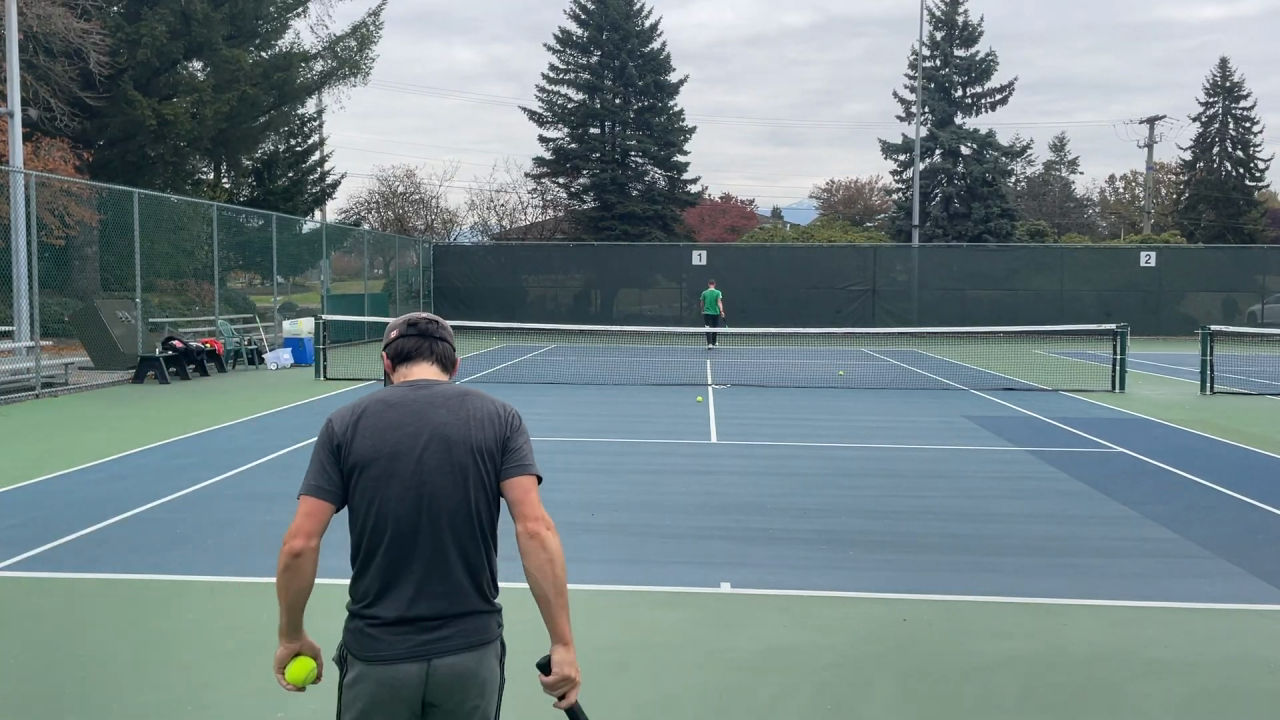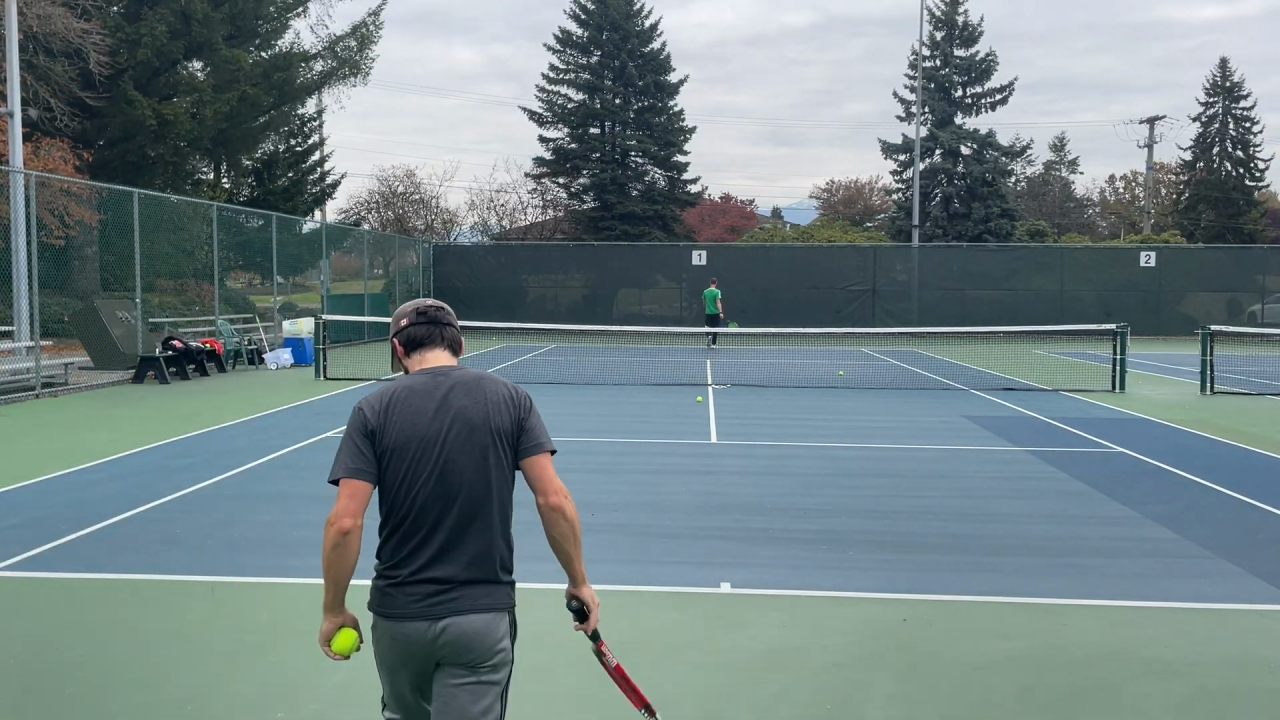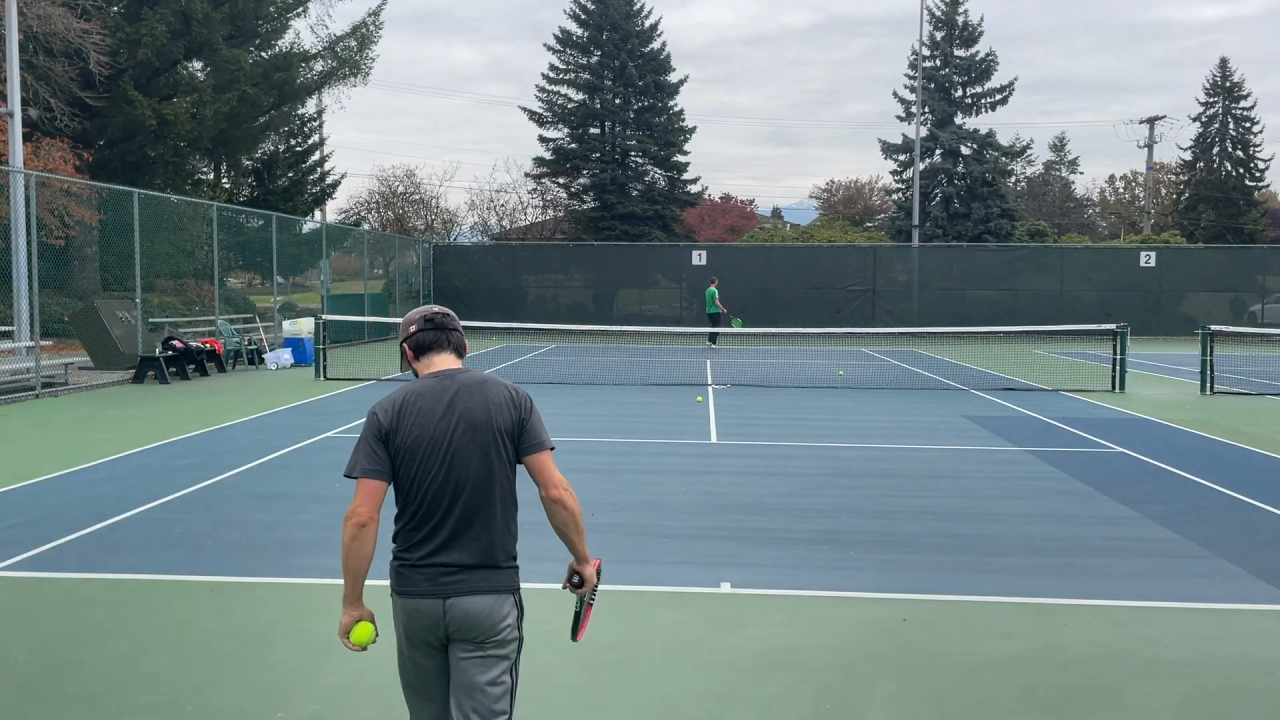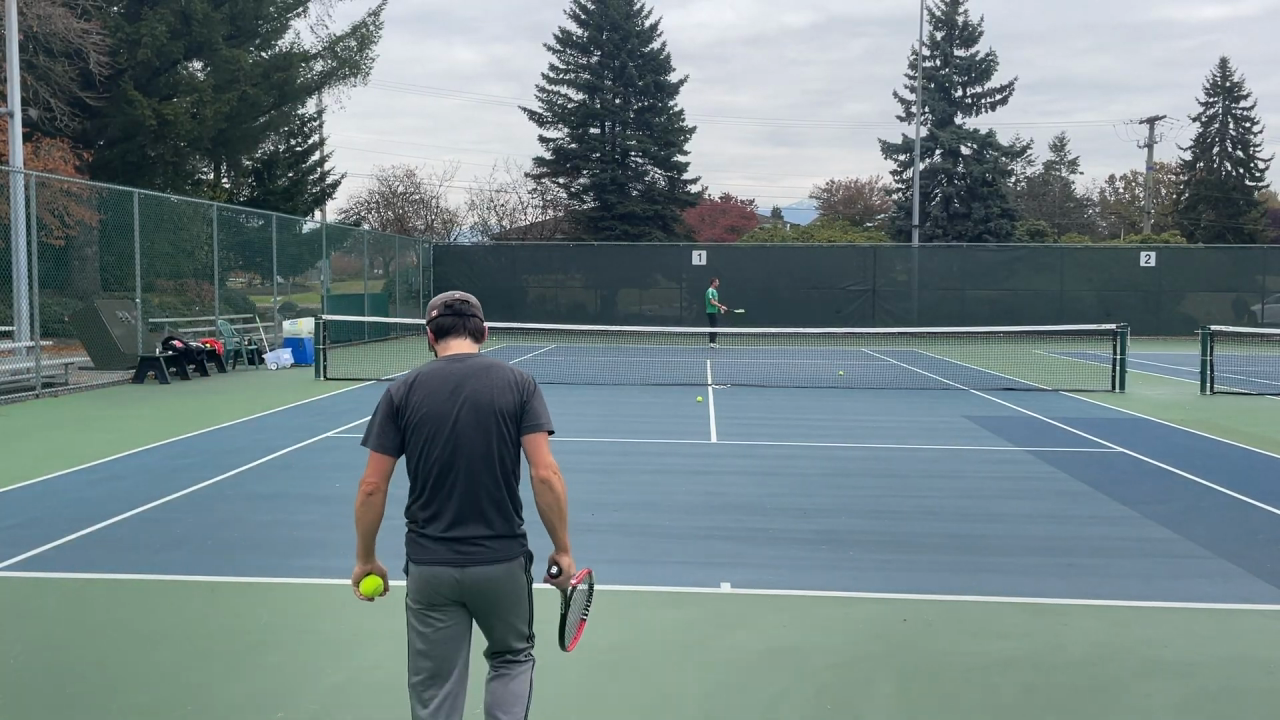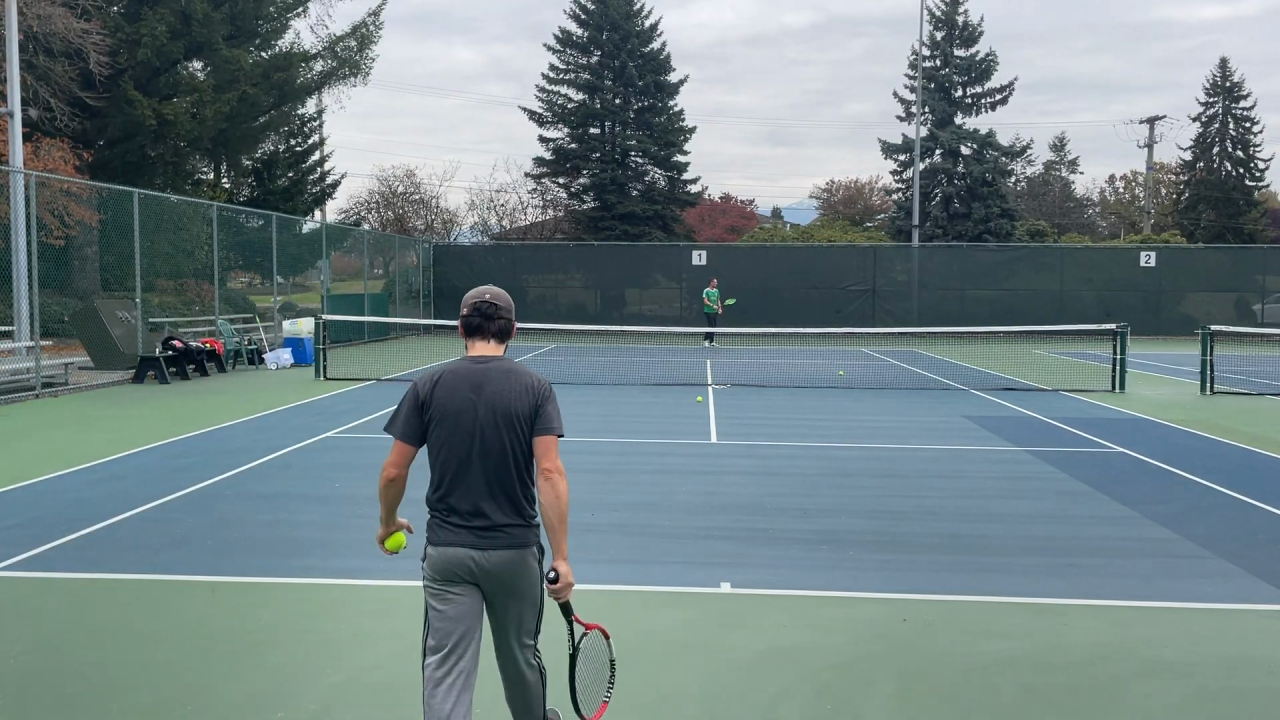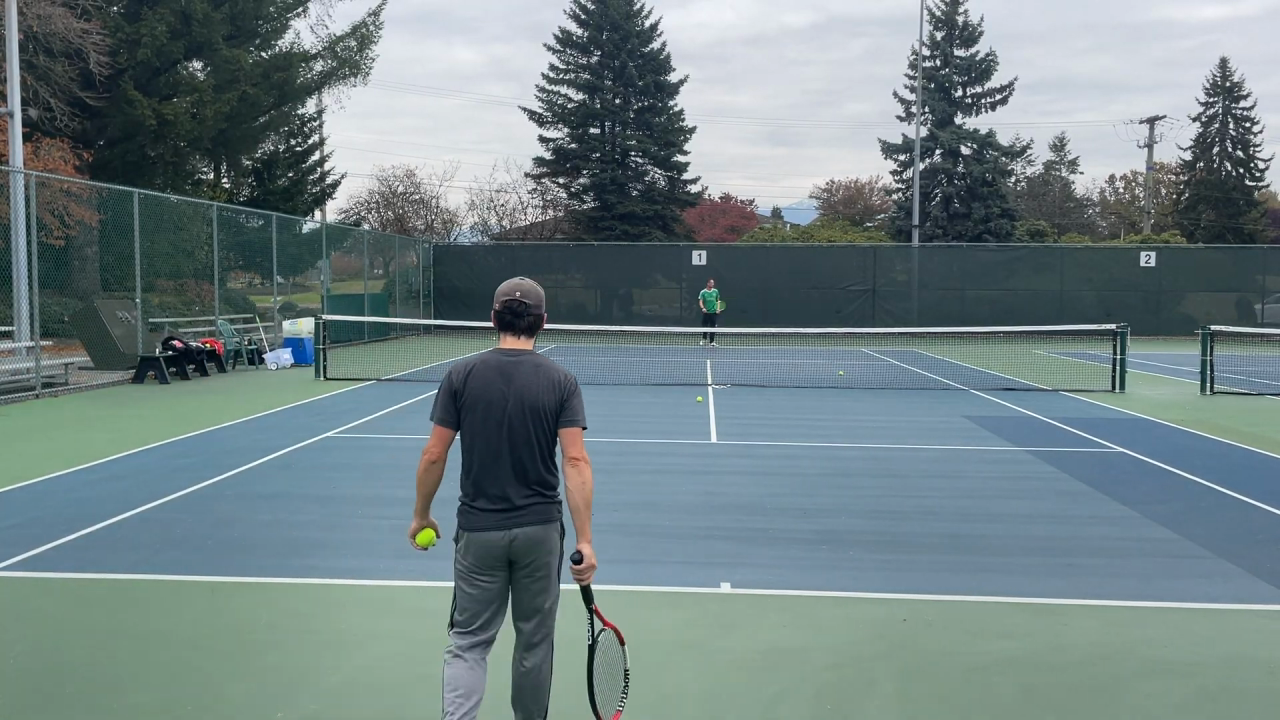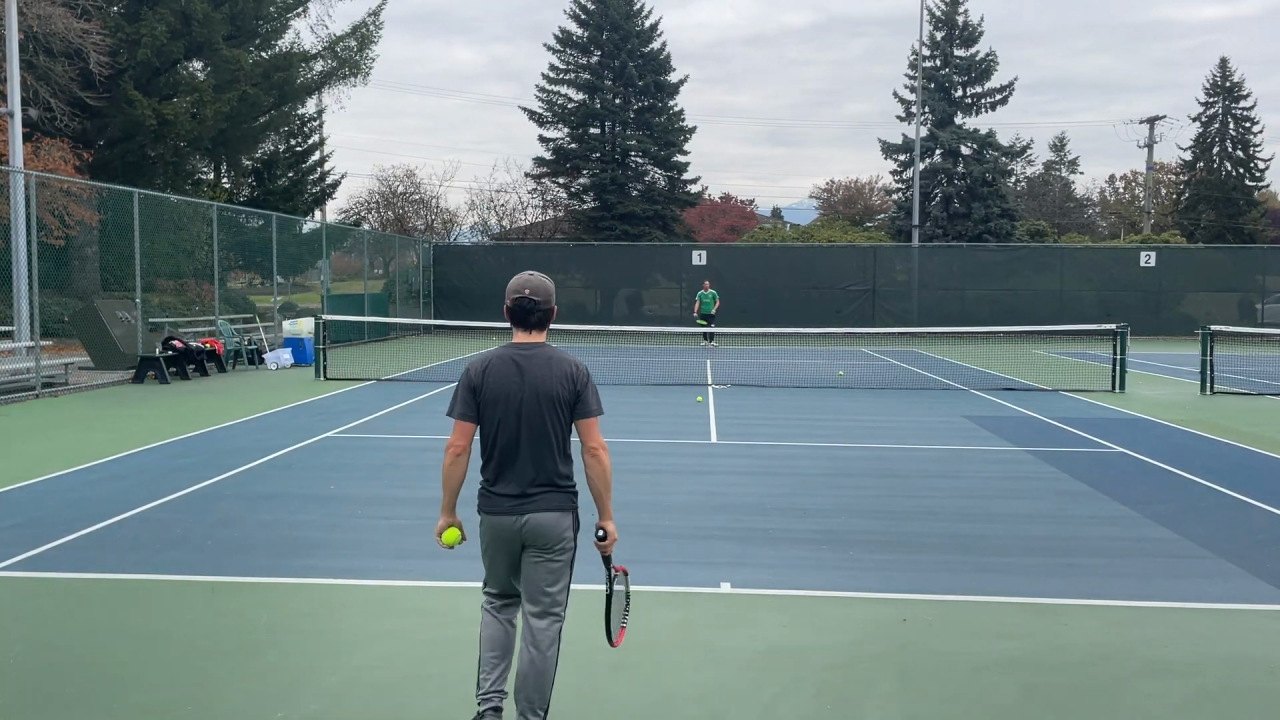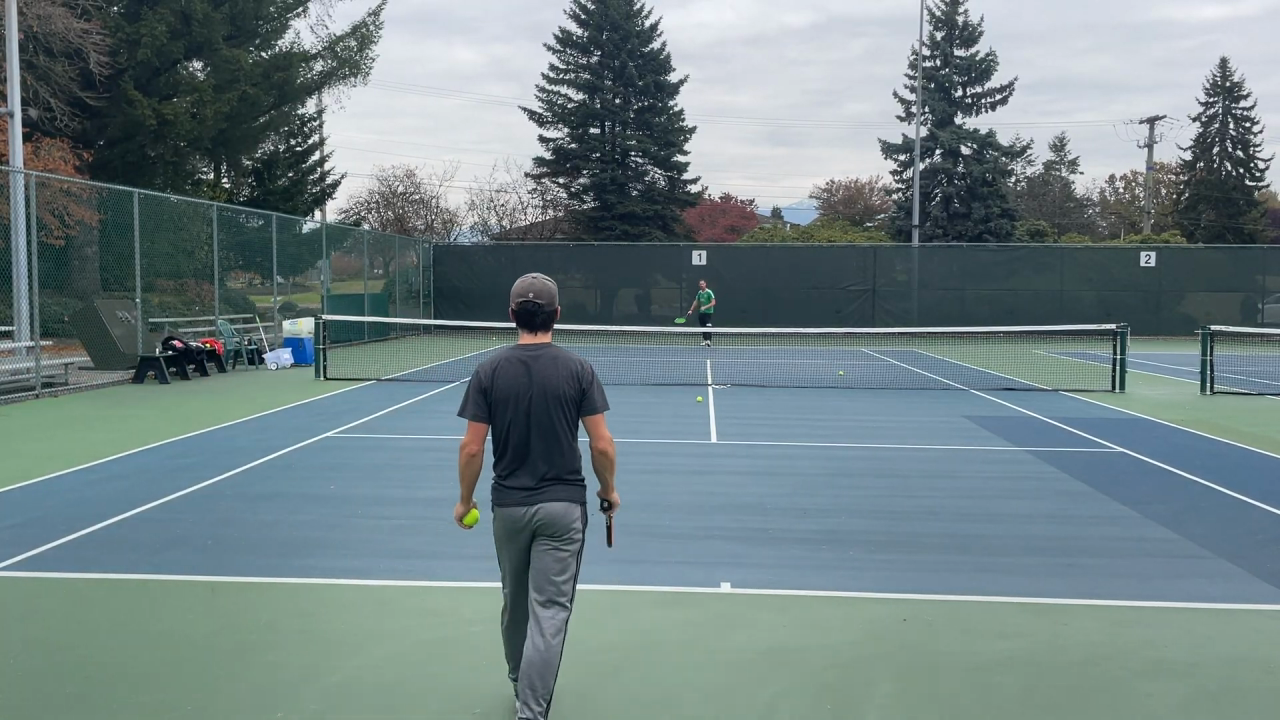
dt=0.2s
person 1, frame 1
left shoulder: (346, 423)
right shoulder: (497, 417)
left elbow: (299, 545)
right elbow: (534, 529)
left wrist: (290, 634)
right wrist: (561, 640)
left hip: (375, 651)
right hip: (470, 650)
person 1, frame 2
left shoulder: (374, 409)
right shoulder: (510, 398)
left elbow: (345, 524)
right elbow: (554, 500)
left wrist: (334, 609)
right wrist: (579, 580)
left hip: (399, 614)
right hip: (483, 614)
person 1, frame 3
left shoulder: (389, 411)
right shoulder: (512, 398)
left elbow: (362, 517)
right elbow: (556, 492)
left wrist: (352, 601)
right wrist: (580, 556)
left hip: (415, 593)
right hip: (490, 595)
person 1, frame 4
left shoulder: (403, 390)
right shoulder: (518, 383)
left elbow: (372, 486)
right elbow: (545, 473)
left wrist: (366, 557)
right wrist: (561, 548)
left hip: (429, 566)
right hip: (501, 561)
right knee: (511, 663)
person 1, frame 5
left shoulder: (429, 385)
right shoulder: (534, 387)
left elbow: (393, 471)
right elbow: (549, 474)
left wrist: (387, 521)
right wrist: (561, 556)
left hip: (447, 550)
right hip: (515, 549)
left knee: (446, 674)
right knee: (519, 651)
person 1, frame 6
left shoulder: (461, 375)
right shoulder: (560, 380)
left elbow: (433, 456)
right elbow: (576, 461)
left wrist: (421, 514)
right wrist: (584, 539)
left hip: (478, 529)
right hip: (539, 529)
left knee: (468, 640)
right knee: (534, 637)
person 1, frame 7
left shoulder: (479, 370)
right shoulder: (573, 371)
left elbow: (458, 449)
right elbow: (594, 450)
left wrist: (447, 511)
right wrist: (606, 516)
left hip: (497, 513)
right hip: (553, 515)
left knee: (498, 605)
right knee: (543, 622)
person 1, frame 8
left shoulder: (489, 371)
right shoulder: (578, 370)
left elbow: (472, 448)
right elbow: (602, 444)
left wrist: (465, 499)
right wrist: (609, 489)
left hip: (509, 506)
right hip: (563, 506)
left knee: (515, 603)
right knee: (549, 614)
